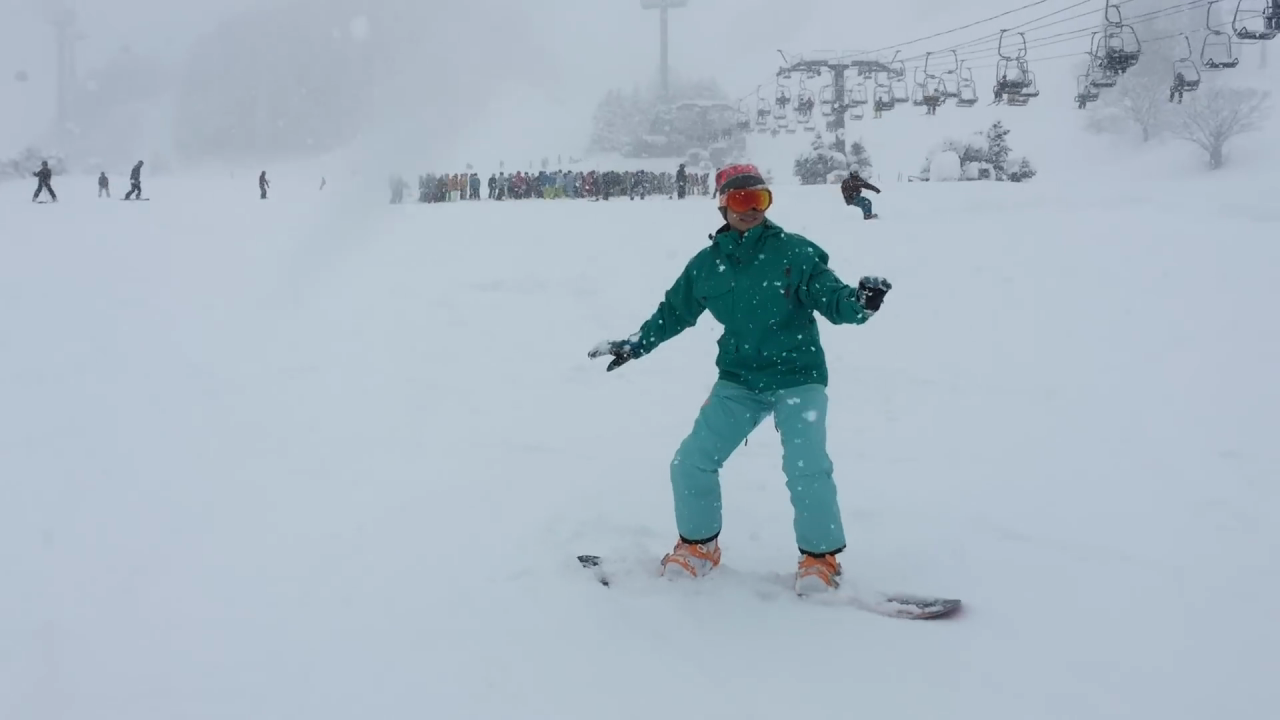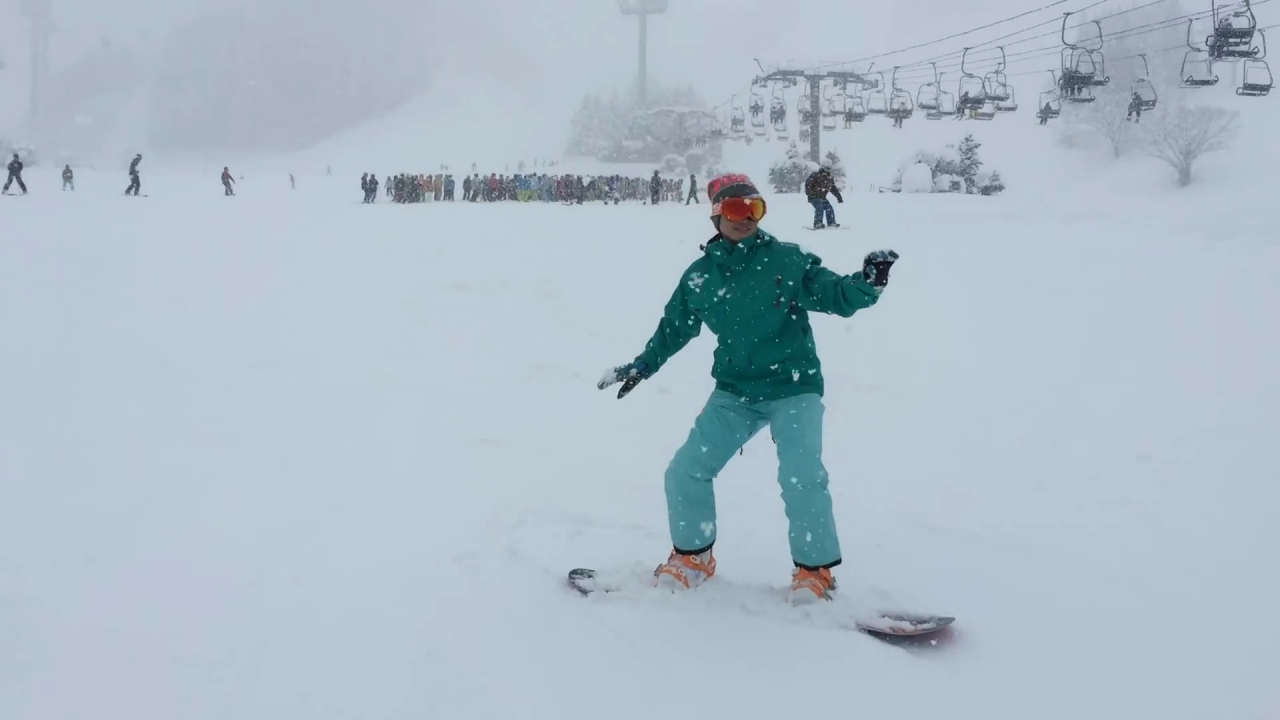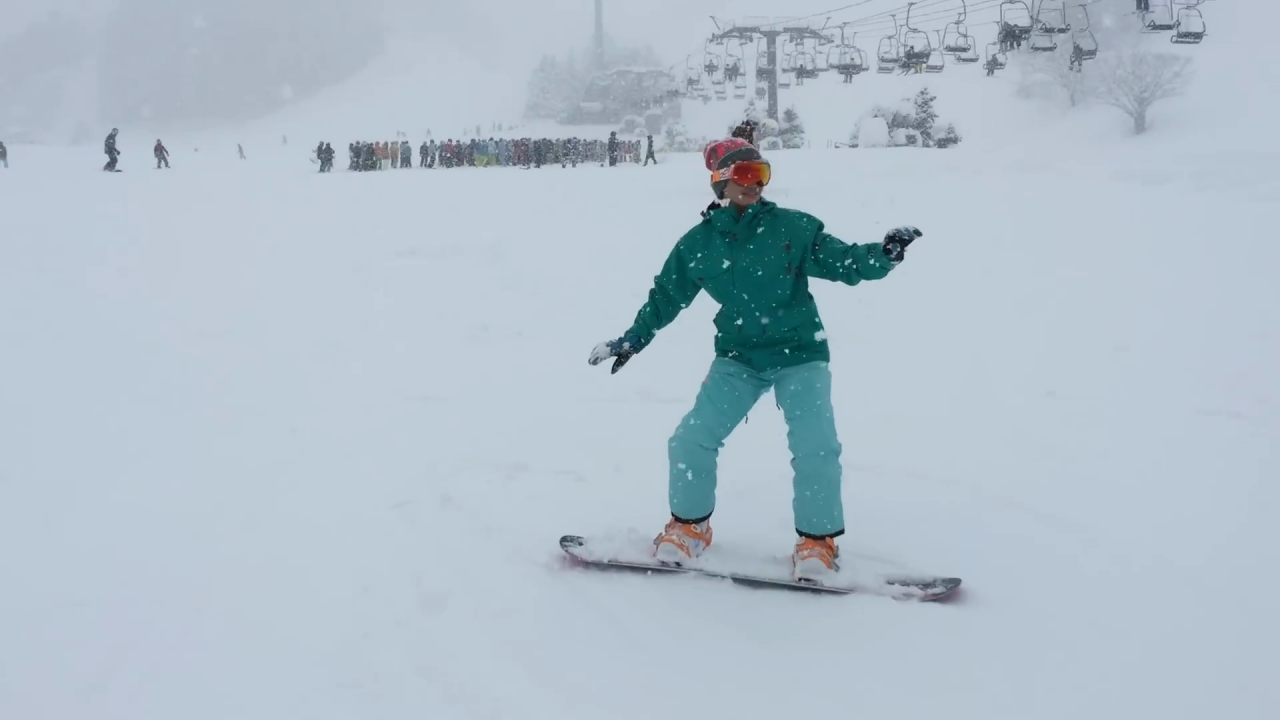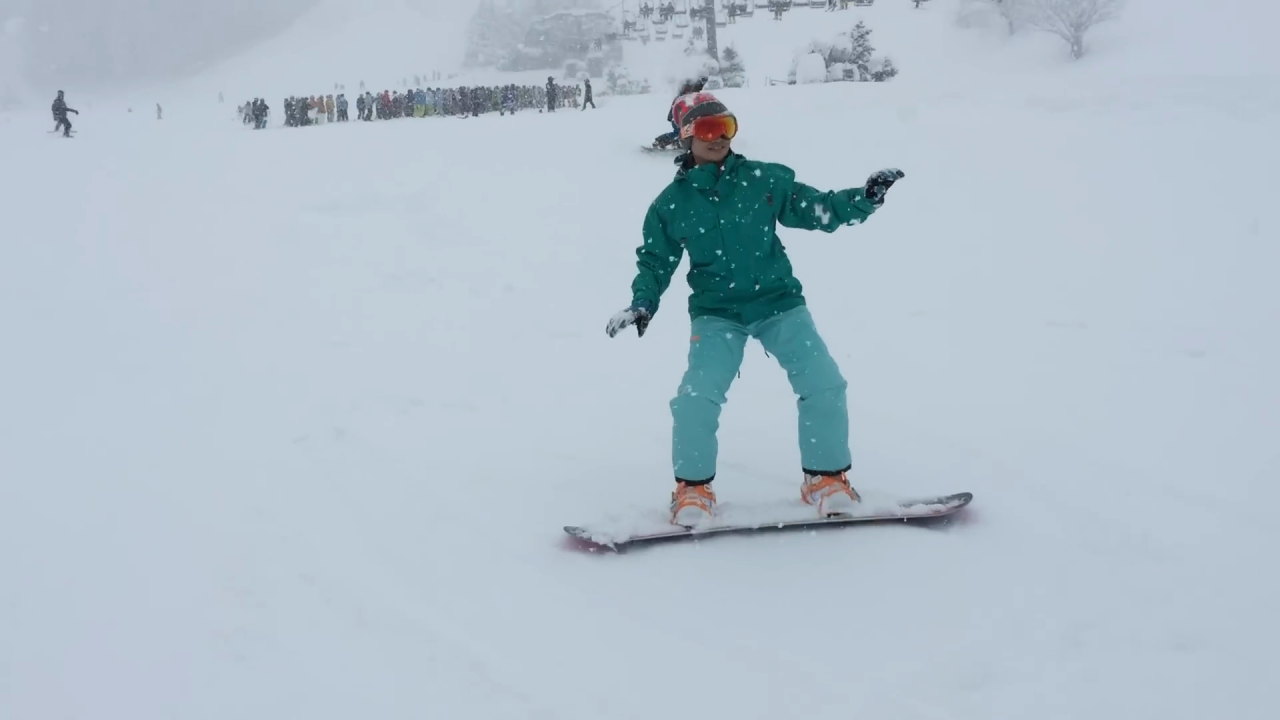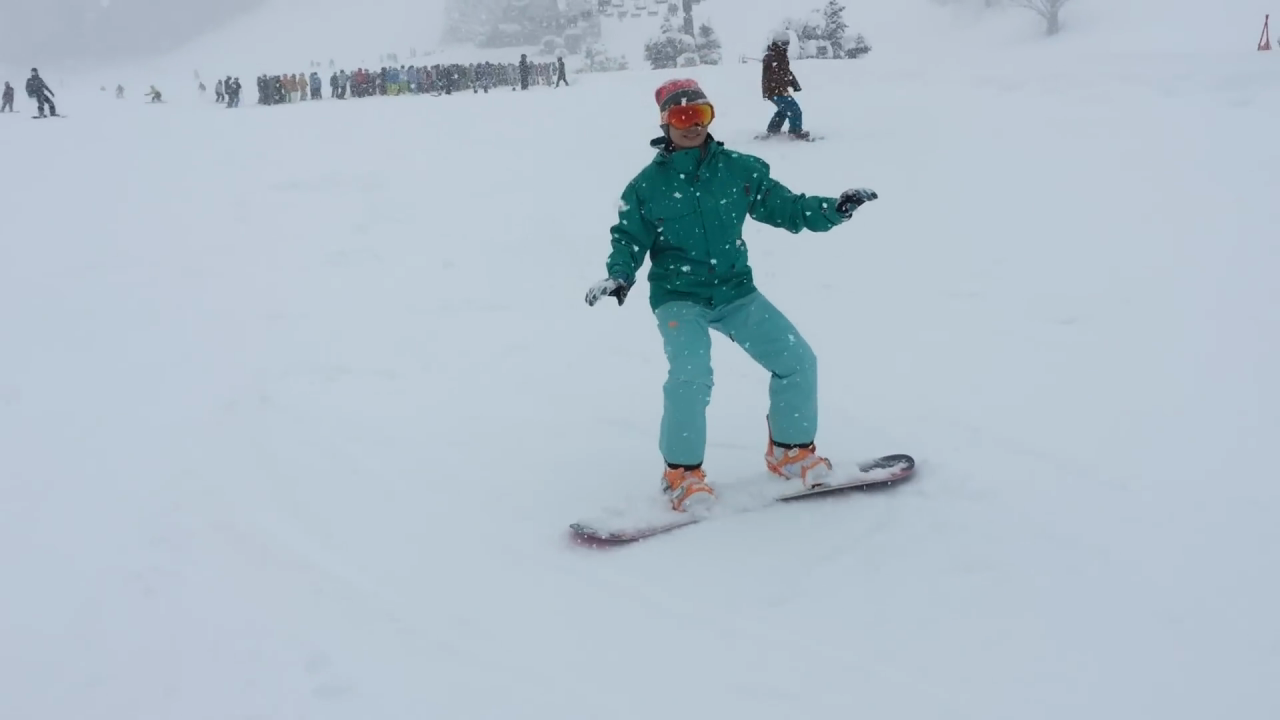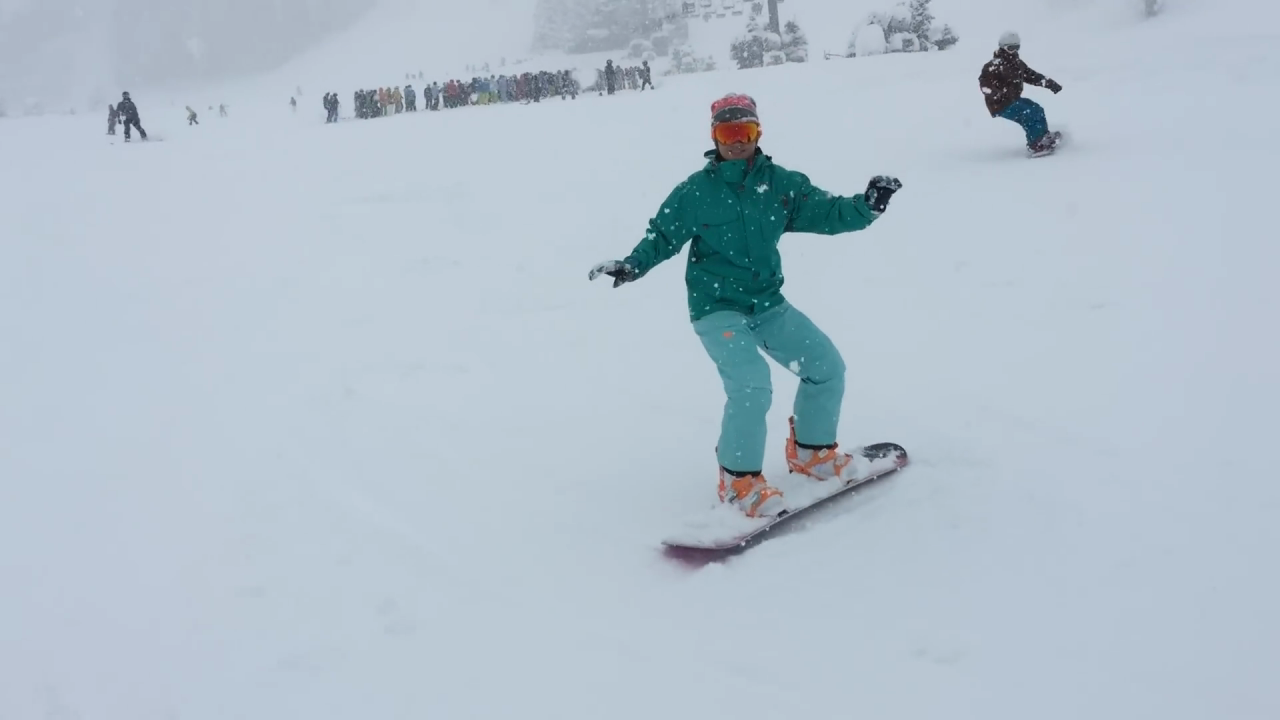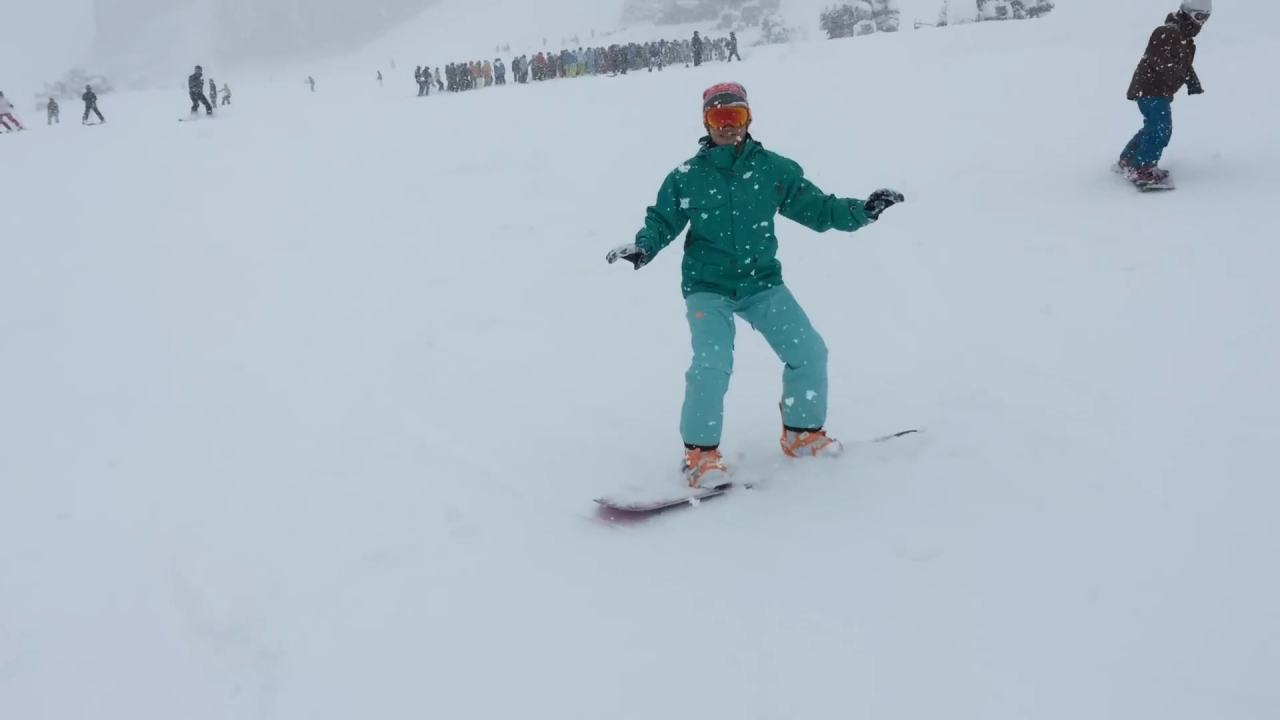
dt=0.7s
person 1, frame 1
left shoulder: (796, 252)
right shoulder: (706, 264)
left elbow: (831, 299)
right elbow: (675, 311)
left wrist: (860, 301)
right wrist: (634, 345)
left hip: (797, 377)
right hip: (738, 380)
left knee: (807, 467)
right knee: (691, 462)
left ankle: (820, 558)
right ankle: (698, 546)
person 1, frame 2
left shoulder: (789, 261)
right shoulder: (700, 275)
left elbow: (836, 294)
right elbow: (675, 327)
left wrist: (869, 281)
right wrist: (642, 366)
left hip: (793, 387)
right hip: (734, 391)
left knee: (801, 477)
right knee: (686, 471)
left ankle: (813, 571)
right ankle: (692, 556)
person 1, frame 3
left shoulder: (793, 227)
right shoulder: (696, 244)
left elbow: (842, 262)
right elbow: (666, 296)
left wrist: (883, 254)
right wrist: (634, 339)
left hip: (800, 354)
right hip: (738, 358)
left knee: (816, 445)
right knee: (692, 440)
left ankle: (817, 540)
right ankle: (689, 526)
person 1, frame 4
left shoulder: (765, 179)
right shoulder: (671, 203)
left elbow: (818, 210)
right elbow: (655, 262)
left wrist: (864, 199)
right wrist: (643, 303)
left hip: (779, 302)
right hip: (716, 312)
left knee: (823, 382)
right knee: (697, 396)
left ankle: (825, 477)
right ankle: (693, 487)
person 1, frame 5
left shoulder: (740, 169)
right shoulder: (647, 185)
left elbow: (786, 207)
right elbow: (629, 238)
left wrist: (835, 209)
right wrist: (619, 276)
left hip: (736, 292)
right hip: (678, 298)
left knee: (797, 359)
right knee: (691, 377)
left ankle: (791, 451)
right ankle: (682, 474)
person 1, frame 6
left shoulder: (782, 183)
right shoulder: (693, 192)
left elbow: (826, 212)
right elbow: (662, 236)
left wrist: (867, 205)
right wrist: (633, 264)
left hip: (768, 302)
right hip: (716, 307)
left knee: (827, 366)
right knee: (751, 384)
left ankle: (813, 452)
right ankle: (740, 479)
person 1, frame 7
left shoulder: (774, 169)
right shoulder: (686, 177)
left elbow: (817, 209)
right elbow: (662, 221)
left wrist: (863, 212)
right wrist: (643, 247)
left hip: (762, 283)
right hip: (707, 288)
left knee: (808, 351)
right knee: (711, 363)
left ankle: (803, 434)
